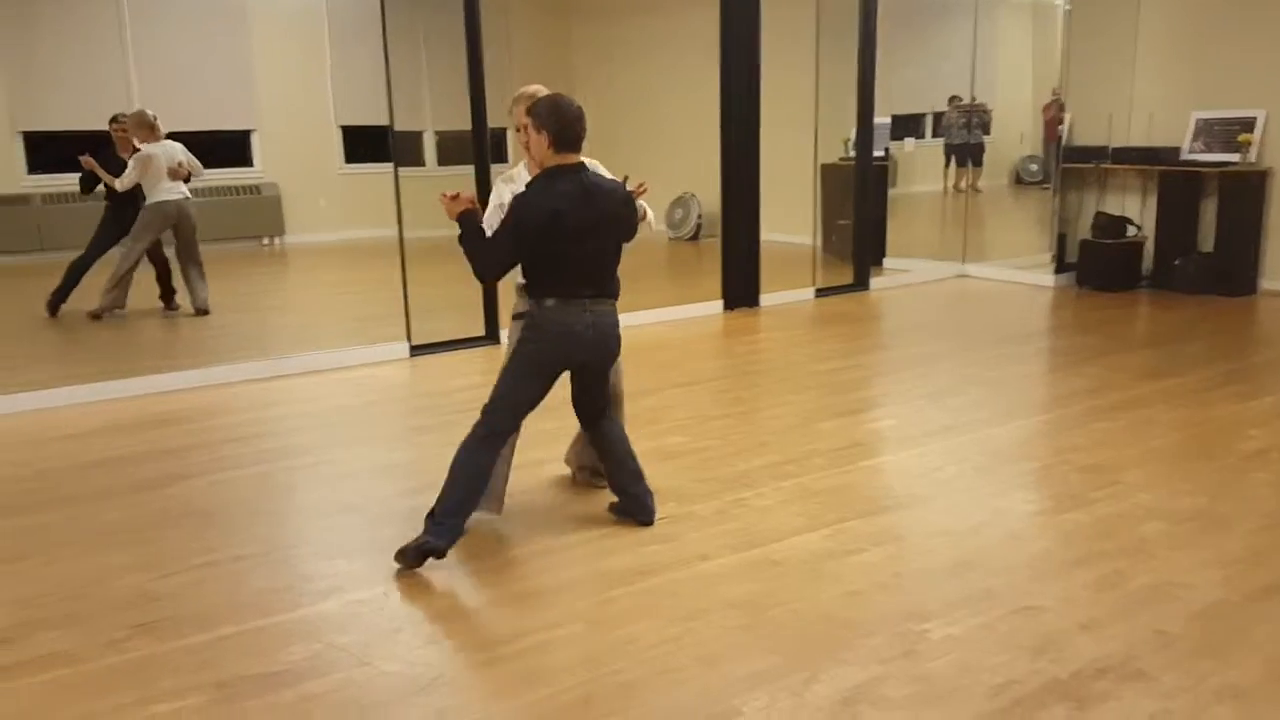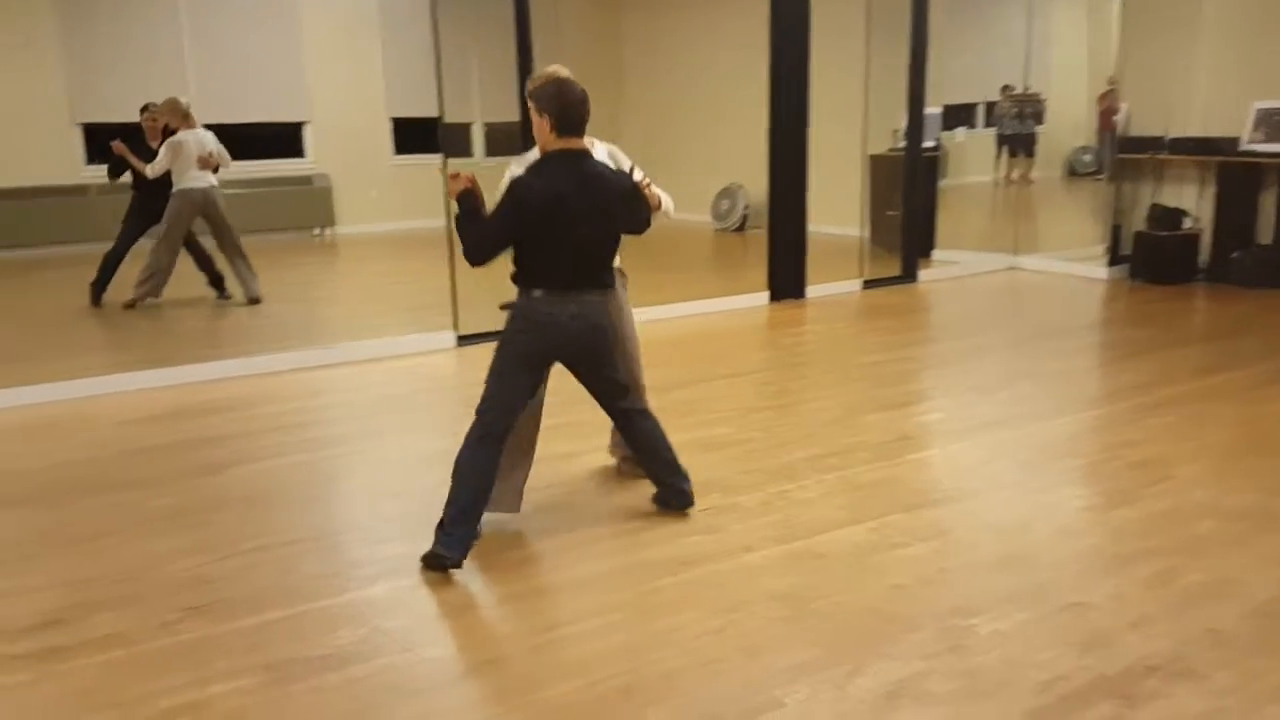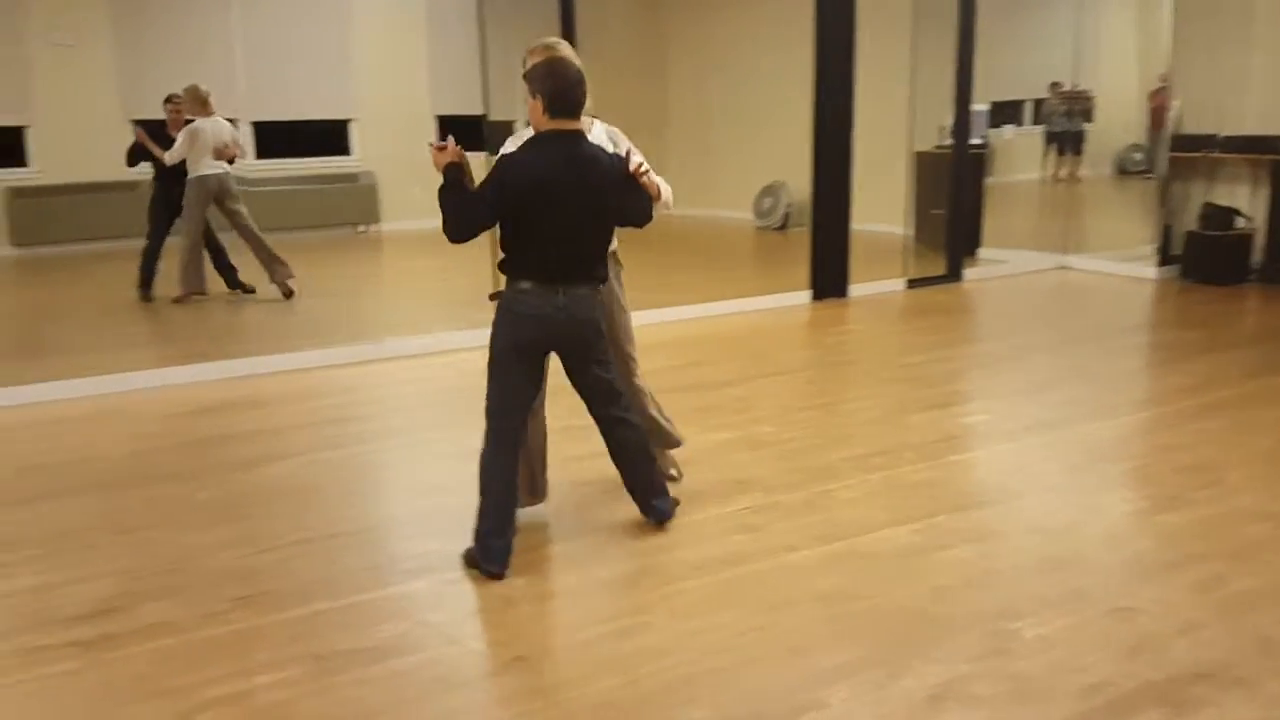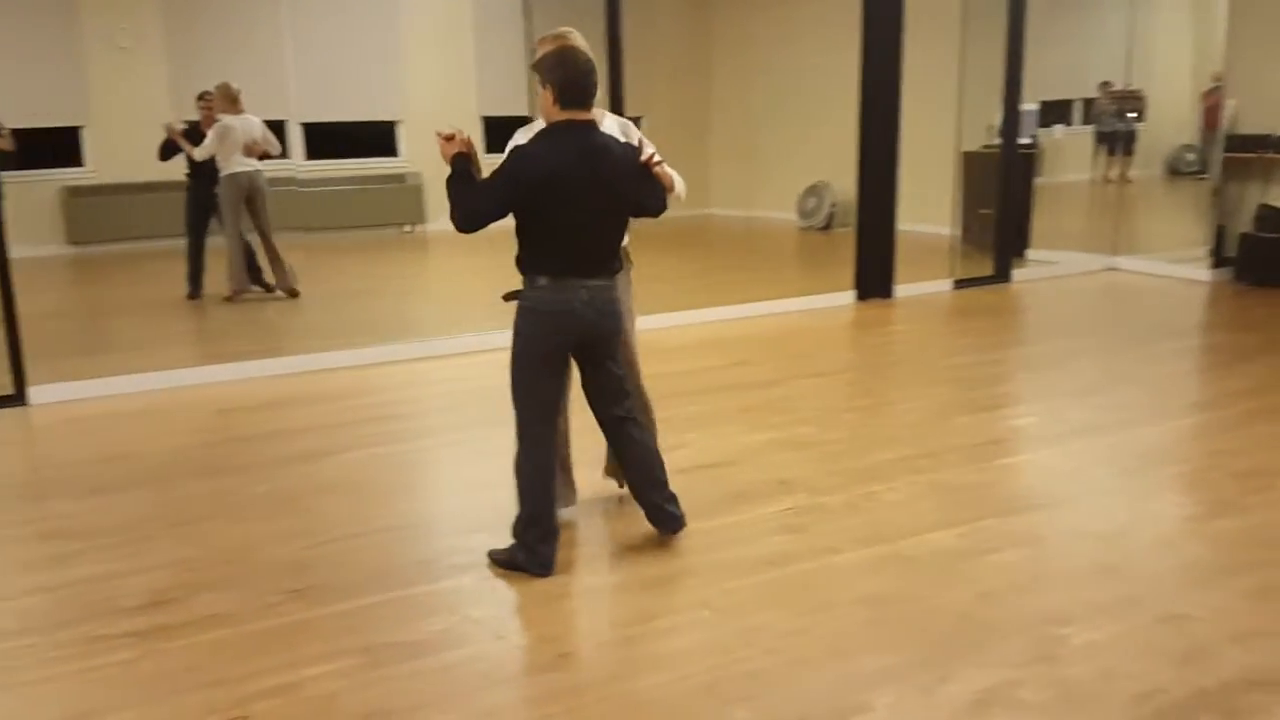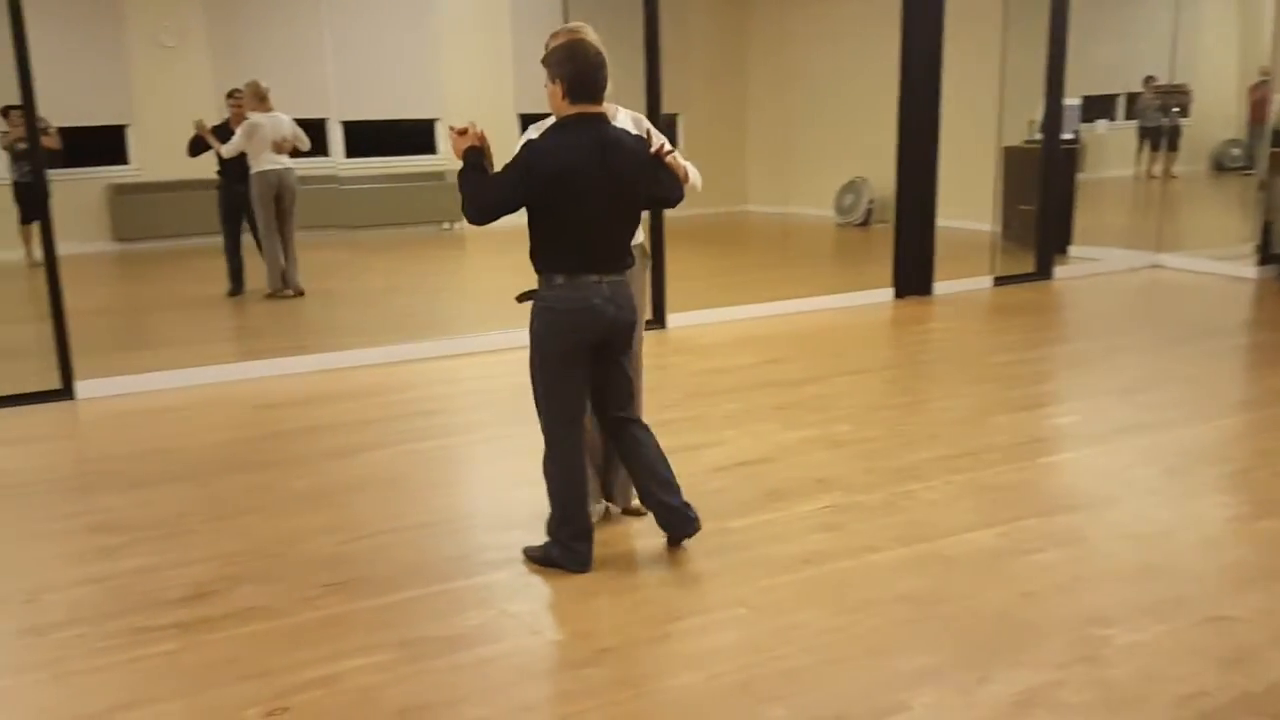
dt=0.2s
person 1, frame 1
left shoulder: (534, 203)
right shoulder: (610, 193)
left elbow: (488, 267)
left wrist: (467, 219)
left hip: (551, 324)
right hip: (603, 321)
left knee: (491, 429)
right knee: (598, 413)
left ankle: (437, 535)
right ankle: (637, 501)
person 1, frame 2
left shoulder: (529, 187)
right shoulder: (613, 183)
left elbow: (478, 251)
right elbow: (638, 221)
left wrist: (465, 199)
right wrist: (638, 194)
left hip: (535, 316)
right hip: (592, 314)
left knee: (489, 430)
right knee: (625, 404)
left ankle: (450, 544)
right ankle: (676, 489)
person 1, frame 3
left shoulder: (517, 168)
right shoulder: (608, 167)
left elbow: (460, 228)
right elbow: (639, 214)
left wrist: (452, 174)
right wrist: (636, 180)
left hip: (525, 306)
right hip: (584, 305)
left knee: (505, 430)
right knee: (614, 410)
left ankle: (492, 548)
right ankle: (657, 502)
person 1, frame 4
left shoulder: (530, 160)
right shoulder: (621, 157)
left elbow: (469, 217)
right elbow: (653, 203)
left wrist: (460, 164)
right wrist: (648, 170)
left hip: (546, 302)
right hip: (603, 299)
left knee: (537, 430)
right knee: (620, 412)
left ankle: (535, 549)
right ankle: (664, 512)
person 1, frame 5
left shoulder: (542, 154)
right shoulder: (632, 149)
left elbow: (480, 209)
right elbow: (669, 193)
left wrist: (472, 158)
right wrist: (663, 160)
left hip: (563, 300)
right hip: (618, 296)
left knee: (562, 428)
right knee: (620, 417)
left ankle: (570, 546)
right ankle: (675, 513)
person 2, frame 1
left shoulder: (589, 173)
right shoulder: (509, 186)
left elbow: (643, 219)
left wrist: (634, 205)
right hip: (534, 299)
left knee: (607, 390)
left ankle: (587, 462)
right ankle: (480, 493)
person 2, frame 2
left shoulder: (608, 157)
right shoulder: (525, 168)
left elbow: (664, 208)
left wrist: (649, 196)
left knee: (627, 376)
left ankle: (633, 452)
right ankle: (498, 492)
person 2, frame 3
left shoulder: (606, 137)
right shoulder: (519, 147)
left elbow: (661, 198)
left wrist: (647, 183)
left knee: (622, 368)
left ankle: (656, 449)
right ankle: (523, 485)
person 2, frame 4
left shoulder: (619, 130)
right shoulder: (530, 140)
left elbow: (675, 191)
left wrist: (661, 175)
left knee: (624, 368)
right ankle: (553, 490)
person 2, frame 5
left shoulder: (632, 125)
right shoulder: (542, 138)
left elbow: (692, 183)
left wrist: (675, 166)
left hip: (626, 261)
left knee: (625, 375)
left ankle: (618, 484)
right ankle: (585, 492)
person 3, frame 1
left shoulder: (143, 156)
right shoulder: (177, 147)
left elbow: (120, 185)
right elbow: (199, 171)
left wrist: (95, 168)
left hip: (158, 207)
right hip: (183, 204)
left knee: (130, 252)
right knee: (190, 257)
left ankle: (108, 303)
right ankle: (200, 302)
person 3, frame 2
left shoulder: (174, 143)
right shoulder: (208, 136)
left elbow: (151, 172)
right elbow: (226, 161)
left wrist: (126, 154)
left hip: (185, 194)
right hip: (210, 191)
left knee: (165, 244)
right knee: (229, 242)
left ankle: (142, 293)
right ankle: (252, 290)
person 3, frame 3
left shoulder: (191, 130)
right shoulder: (225, 125)
left elbow: (169, 159)
right elbow: (243, 152)
left wrist: (147, 142)
left hip: (200, 181)
right hip: (224, 179)
left knee: (192, 235)
right knee: (248, 229)
left ankle: (191, 288)
right ankle: (281, 278)
person 3, frame 4
left shoulder: (221, 127)
right shoulder: (256, 123)
left elbow: (199, 155)
right elbow: (277, 149)
left wrist: (178, 138)
left hip: (232, 179)
right hip: (256, 177)
left knee: (233, 233)
right knee: (265, 231)
left ankle: (239, 287)
right ankle: (285, 282)
person 3, frame 5
left shoulder: (250, 125)
right shoulder: (285, 120)
left elbow: (226, 152)
right elbow: (305, 145)
left wrist: (207, 135)
left hip: (262, 177)
right hip: (287, 174)
left knee: (269, 232)
right knee: (287, 231)
left ankle: (277, 285)
right ankle: (293, 283)
person 4, frame 1
right shoulder: (105, 159)
left elbow: (172, 172)
right elbow: (86, 189)
left wrist: (181, 173)
right wrist: (88, 170)
left hip: (140, 213)
right hip: (115, 215)
left knee: (158, 257)
right knee: (88, 257)
left ankle: (168, 297)
right ankle: (56, 299)
person 4, frame 2
right shoulder: (133, 147)
right elbow: (113, 175)
right wrist: (119, 156)
left hip: (168, 203)
right hip: (141, 204)
left knee: (192, 245)
right knee: (120, 248)
left ankle: (218, 285)
right ankle: (97, 290)
person 4, frame 3
right shoulder: (156, 137)
right elbow: (132, 161)
right wrist: (139, 143)
right hip: (163, 194)
left knee: (208, 237)
right knee: (155, 241)
left ankle: (233, 280)
right ankle: (144, 286)
person 4, frame 4
right shoulder: (189, 134)
right elbow: (164, 155)
right wrist: (170, 138)
right hip: (198, 191)
left knee: (237, 235)
right knee: (195, 240)
left ankle: (258, 277)
right ankle: (194, 285)
person 4, frame 5
right shoulder: (219, 131)
right elbow: (193, 152)
right wrist: (199, 135)
left hip: (252, 188)
right hip: (229, 189)
left knee: (261, 234)
right knee: (231, 238)
right ankle: (236, 282)
